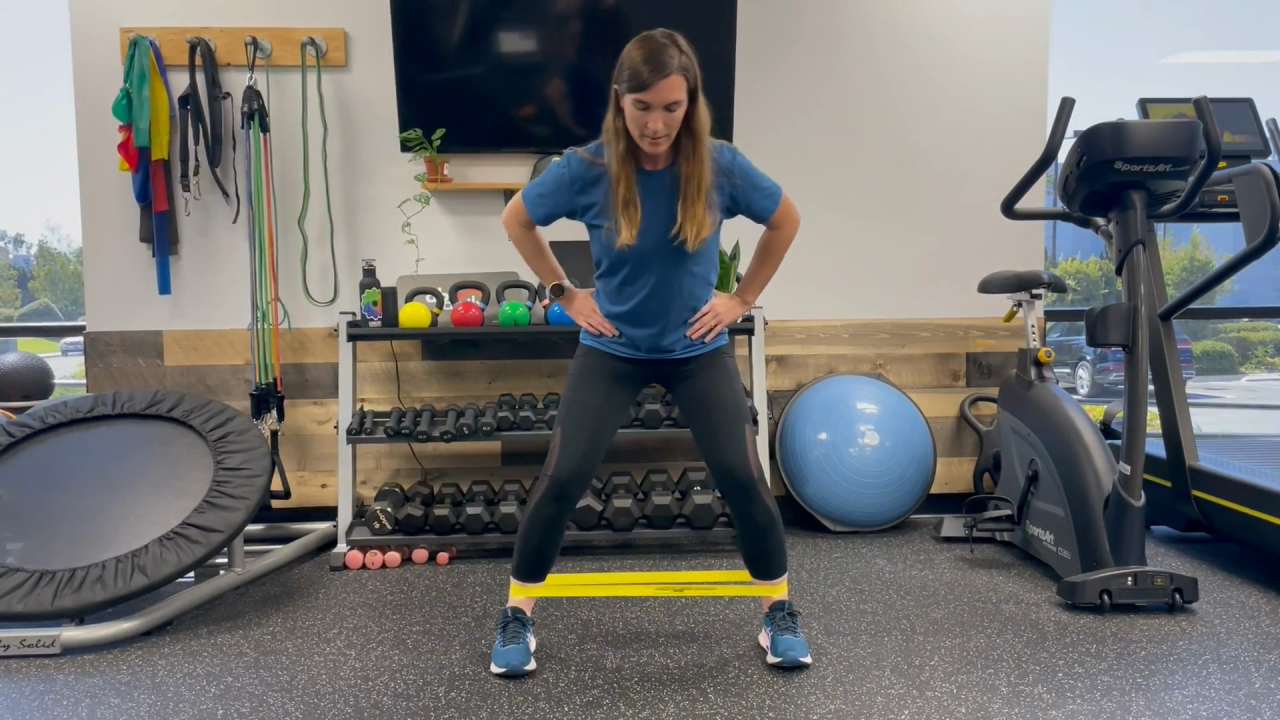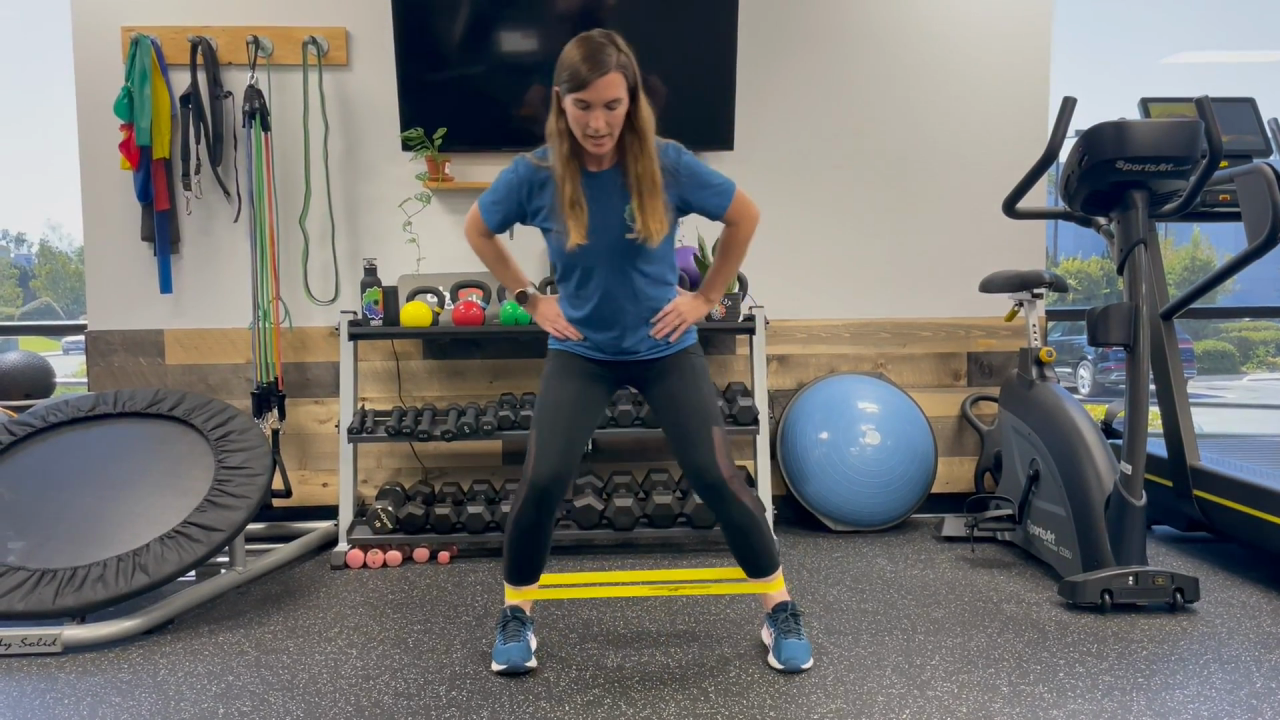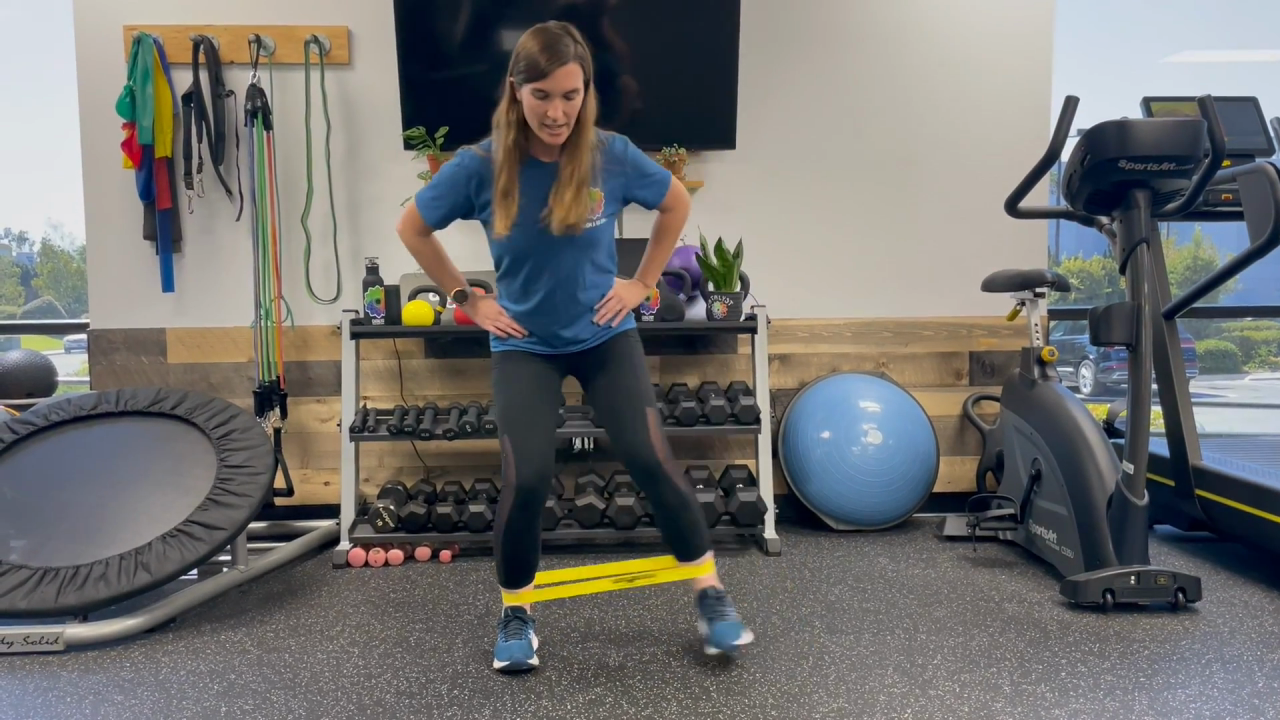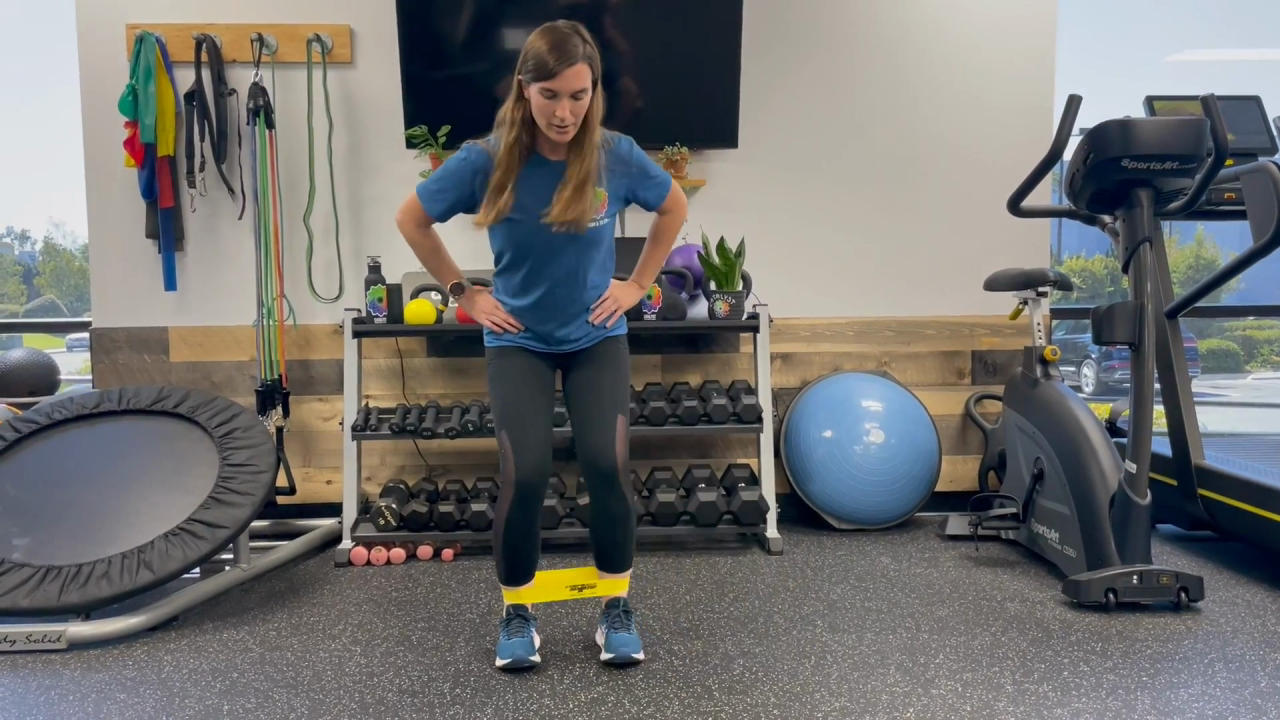
dt=0.3s
person 1, frame 1
left shoulder: (719, 165)
right shoulder: (585, 170)
left elbow: (786, 220)
right elbow: (516, 221)
left wrist: (742, 298)
right wrist: (564, 293)
left hip: (697, 347)
right hip: (611, 347)
left knee: (742, 476)
right knee: (564, 477)
left ankle: (779, 611)
right ankle: (517, 613)
person 1, frame 2
left shoulder: (667, 164)
right shoulder: (535, 174)
left elbow: (744, 215)
right elbow: (477, 230)
left wrist: (705, 297)
right wrist: (530, 299)
left hip: (664, 347)
right hip: (580, 350)
left knee: (715, 477)
right knee: (543, 480)
left ankle: (780, 608)
right ankle: (515, 613)
person 1, frame 3
left shoulder: (610, 155)
right shoulder: (480, 167)
left elbow: (676, 204)
right elbow: (412, 229)
left wrist: (641, 282)
right wrist: (466, 299)
left hip: (607, 334)
right hip: (525, 343)
left knee: (652, 461)
right knee: (526, 480)
left ankle: (710, 591)
right ankle: (515, 612)
person 1, frame 4
left shoulder: (617, 156)
right shoulder: (485, 161)
left elbow: (674, 207)
right elbow: (411, 218)
left wrist: (638, 284)
right wrist: (463, 292)
left hip: (596, 336)
right hip: (518, 340)
left knee: (605, 466)
right knee: (526, 475)
left ankle: (617, 605)
right ankle: (515, 611)
